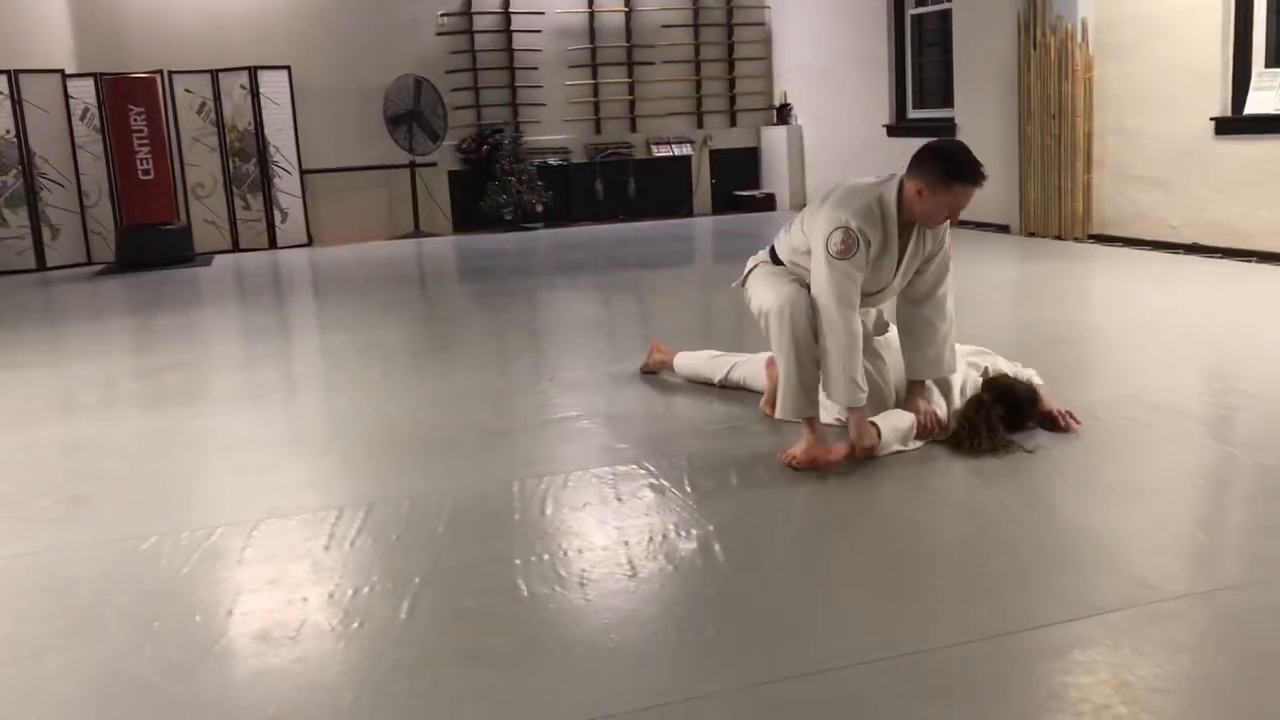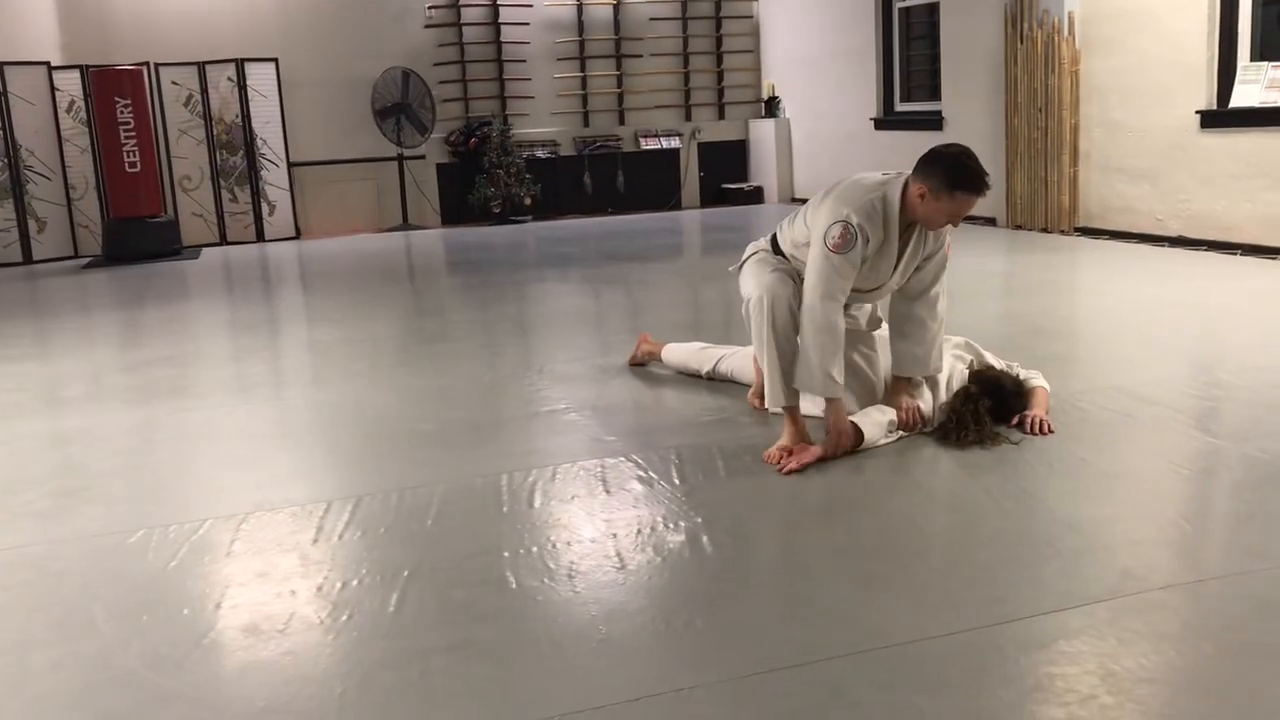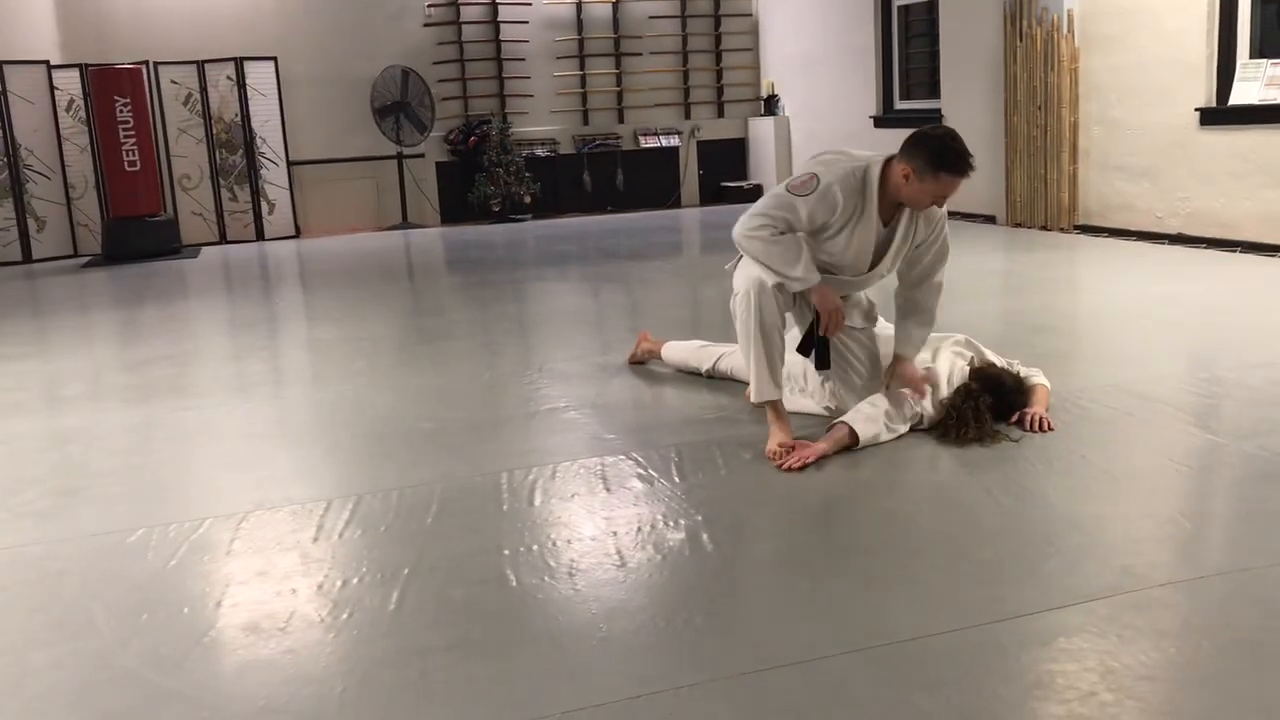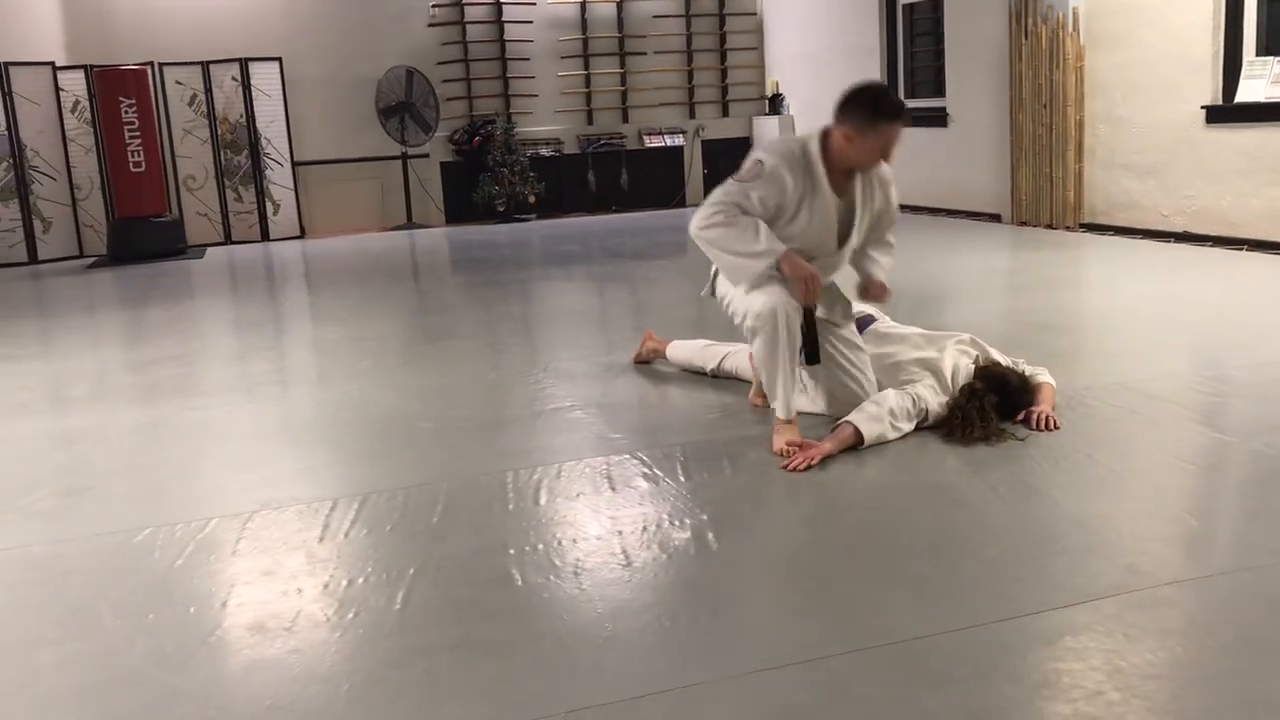
dt=0.4s
person 1, frame 1
left shoulder: (985, 365)
right shoulder: (942, 413)
left elbow: (1026, 383)
right elbow: (890, 427)
left wrist: (1048, 408)
left ankle: (674, 357)
right ankle: (666, 358)
person 1, frame 2
left shoulder: (969, 354)
right shoulder: (931, 403)
left elbow: (1031, 378)
right elbow: (879, 419)
left wrist: (1037, 408)
right wrist: (824, 448)
right knee: (736, 363)
right ankle: (653, 349)
person 1, frame 3
left shoulder: (969, 351)
right shoulder: (930, 401)
left elbow: (1031, 375)
right elbow: (878, 412)
left wrist: (1037, 406)
right wrist: (824, 446)
right hip: (818, 372)
right knee: (736, 362)
right ankle: (653, 347)
person 1, frame 4
left shoulder: (975, 349)
right shoulder: (935, 398)
left elbow: (1037, 374)
right elbow: (884, 410)
left wrist: (1042, 404)
right wrist: (829, 445)
right knee: (736, 363)
right ankle: (658, 346)
person 2, frame 1
left shoulder: (933, 223)
right shoulder: (850, 217)
left elbow: (927, 304)
right elbow: (837, 317)
left wrist: (916, 389)
right wrist: (856, 414)
left hip: (851, 296)
right hip: (785, 279)
right knee: (788, 303)
left ankle: (788, 367)
right ankle: (810, 430)
person 2, frame 2
left shoulder: (934, 224)
right shoulder: (854, 210)
left elbow: (919, 302)
right elbow: (820, 308)
left wrist: (902, 384)
right wrist: (833, 401)
left hip: (843, 295)
right hip: (781, 268)
right knee: (768, 293)
left ankle: (773, 362)
right ankle: (793, 424)
person 2, frame 3
left shoulder: (930, 216)
right shoulder: (835, 178)
left elbow: (921, 287)
right elbow: (752, 228)
left wrist: (903, 357)
right wrist: (814, 285)
left hip: (841, 292)
right hip: (785, 268)
right knee: (757, 286)
right ankle: (776, 417)
person 2, frame 4
left shoulder: (878, 179)
right shoulder: (781, 165)
left elbow: (878, 237)
right elbow: (709, 222)
left wrist: (873, 274)
right wrist: (783, 257)
left hip: (814, 287)
right hip: (756, 275)
left knee: (857, 396)
right knee: (776, 311)
left ankle: (777, 368)
right ankle: (785, 420)
